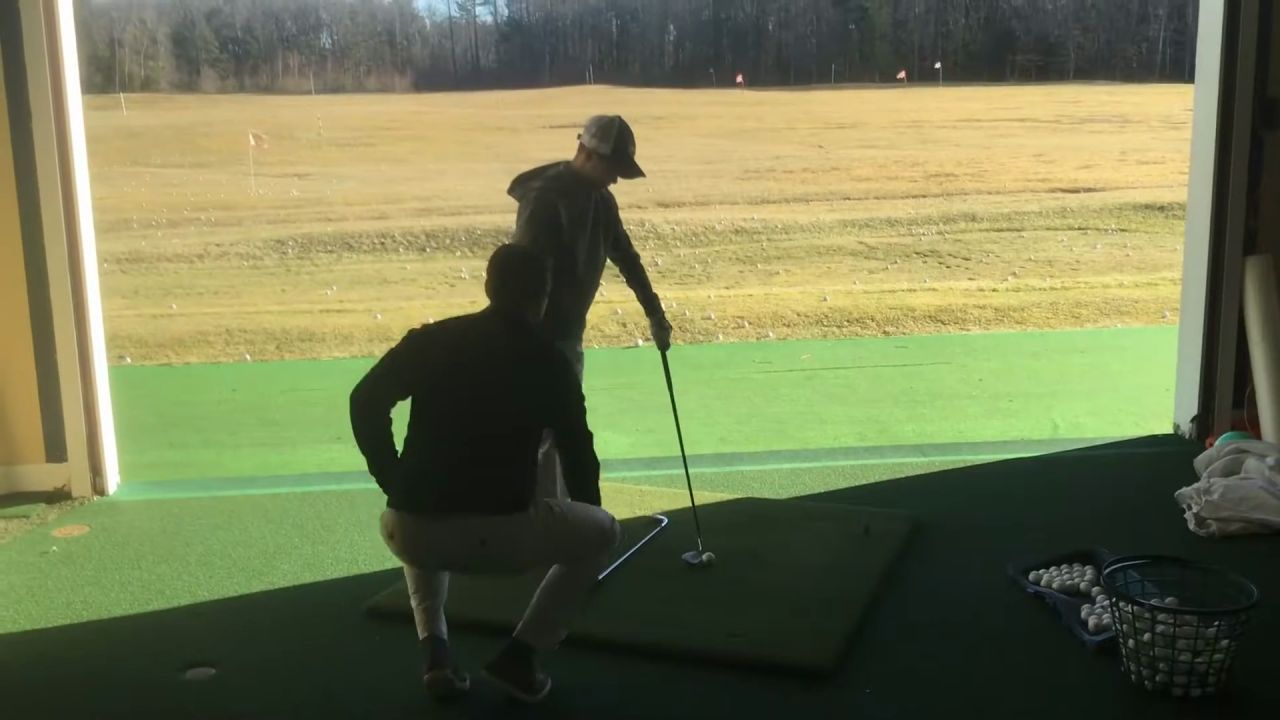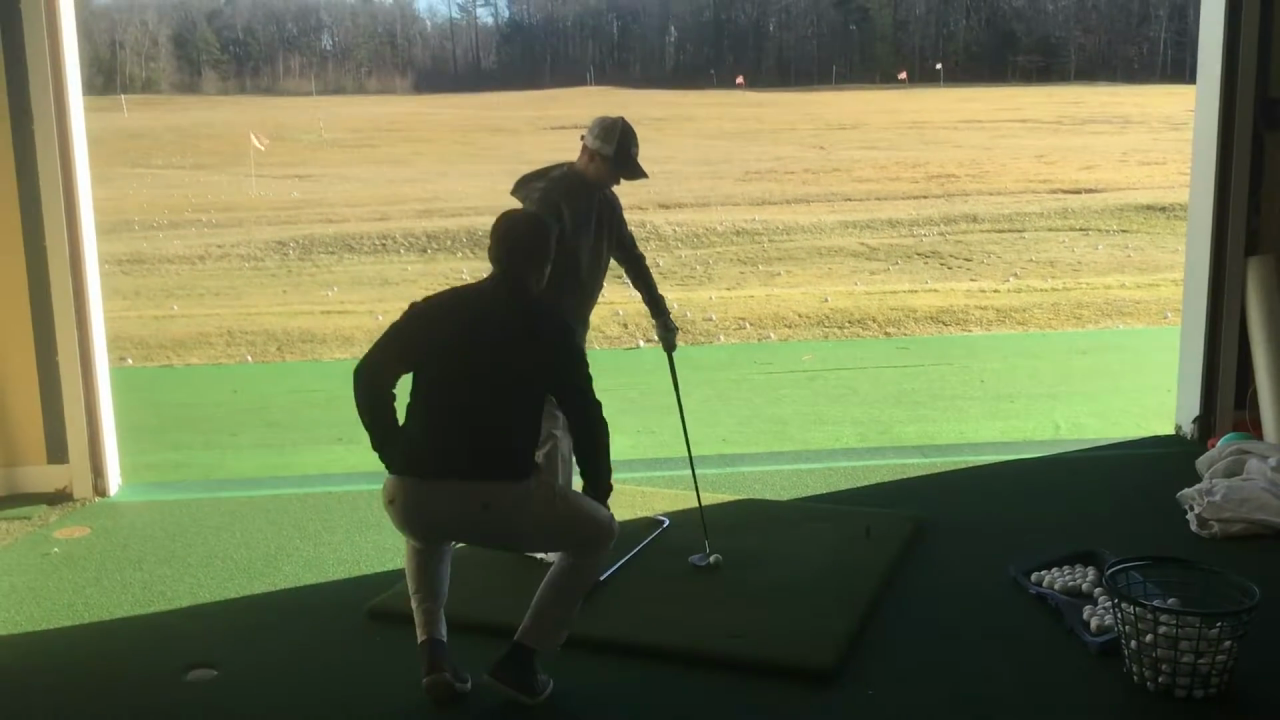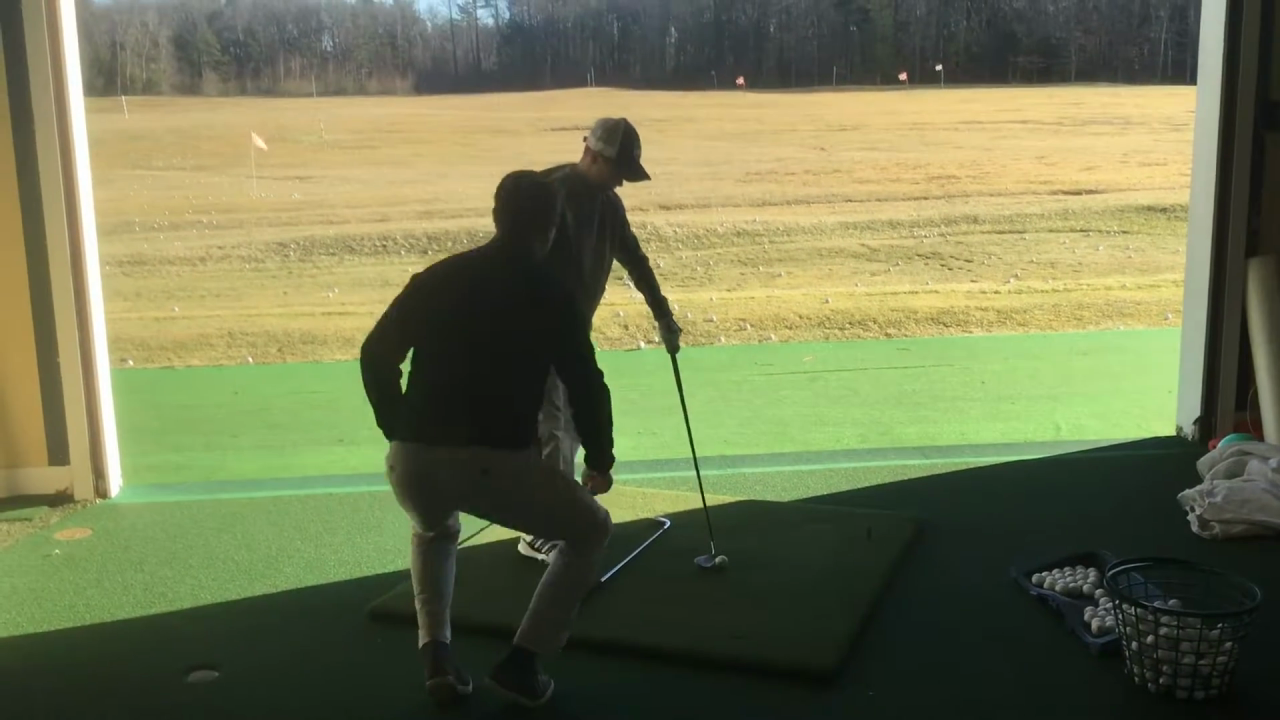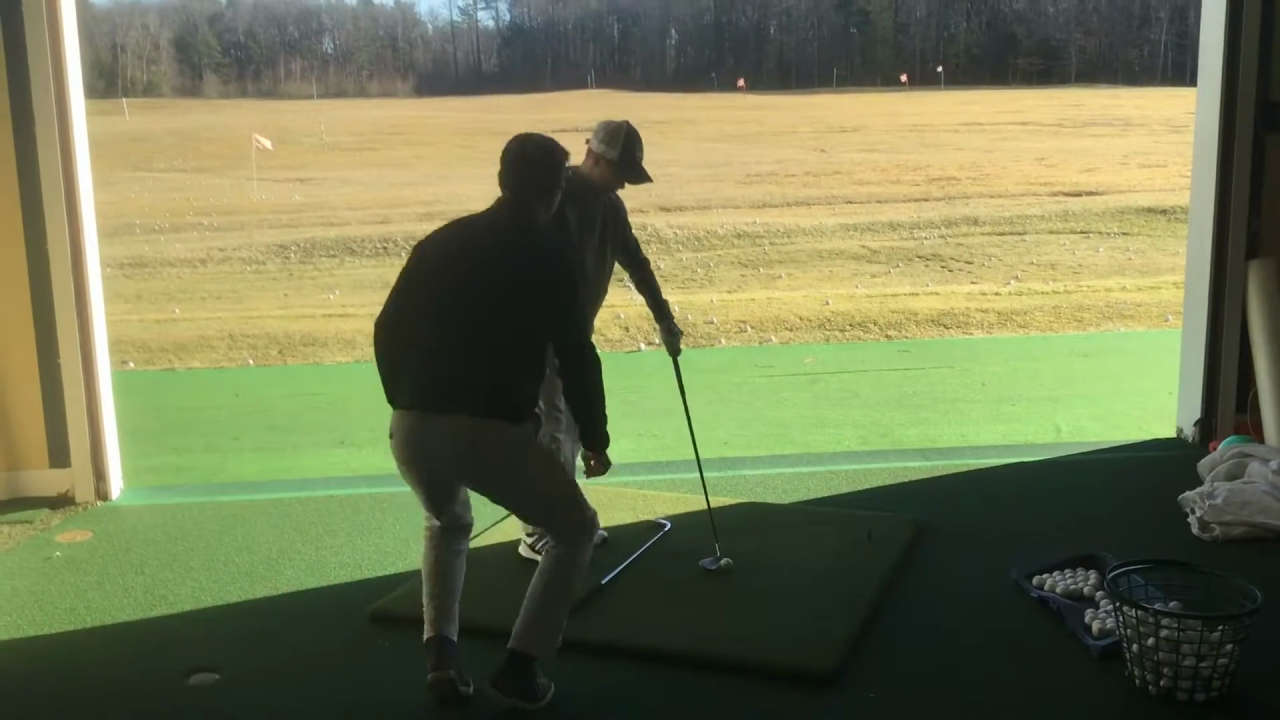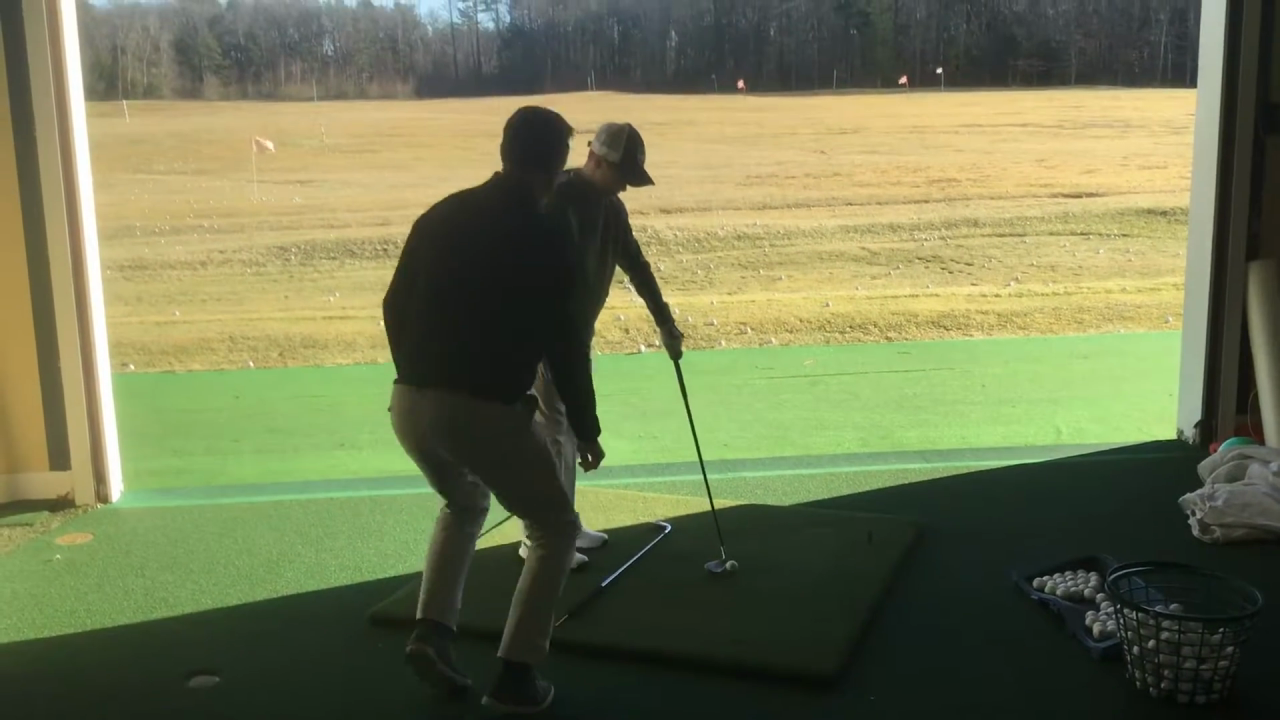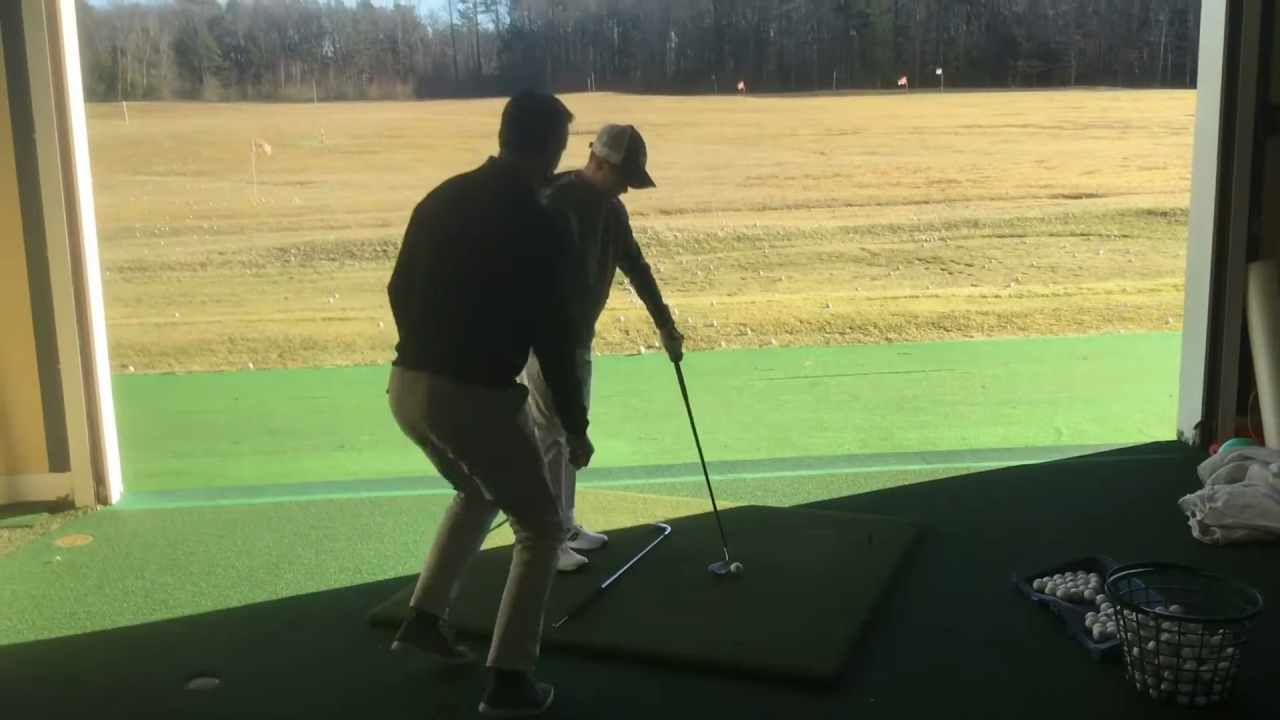
dt=0.1s
person 1, frame 1
left shoulder: (430, 339)
right shoulder: (548, 361)
left elbow: (365, 403)
right elbow: (575, 445)
left wrist: (395, 486)
right wrist: (585, 506)
left hip: (409, 527)
right hip: (498, 527)
right knee: (599, 531)
left ankle: (435, 653)
right ankle: (519, 656)
person 1, frame 2
left shoulder: (433, 310)
right shoulder: (552, 329)
left elbow: (369, 378)
right elbow: (585, 415)
left wrist: (396, 460)
right wrist: (598, 487)
left hip: (411, 497)
right hip: (499, 497)
left knee: (425, 529)
right knee: (597, 531)
left ankle: (434, 654)
right ankle: (521, 658)
person 1, frame 3
left shoulder: (435, 277)
right shoulder: (550, 297)
left elbow: (376, 355)
right elbow: (586, 384)
left wrist: (398, 433)
right wrist: (600, 460)
left hip: (411, 459)
right hip: (497, 461)
left knee: (432, 531)
right knee: (590, 530)
left ankle: (438, 658)
right ankle: (522, 662)
person 1, frame 4
left shoulder: (438, 244)
right shoulder: (550, 266)
left elbow: (388, 330)
right elbow: (578, 361)
right wrist: (596, 441)
left hip: (413, 430)
right hip: (494, 434)
left knee: (448, 522)
right knee: (575, 529)
left ankle: (441, 651)
right ankle: (520, 666)
person 1, frame 5
left shoulder: (440, 215)
right shoulder: (542, 240)
left elbow: (396, 304)
right elbow: (562, 344)
right wrist: (586, 430)
left hip: (411, 403)
right hip: (485, 409)
left knee: (463, 506)
right knee: (556, 526)
left ankle: (431, 635)
person 1, frame 6
left shoulder: (440, 200)
right shoulder: (536, 226)
left elbow: (399, 288)
right elbow: (555, 333)
right wrist: (576, 425)
left hip: (408, 386)
right hip: (476, 396)
left knee: (478, 495)
right knee: (541, 527)
left ankle: (424, 620)
person 2, frame 1
left shoulder: (600, 199)
right shoulder: (545, 197)
left elbow: (625, 254)
left wrist: (654, 311)
left hip: (568, 328)
right hip: (537, 329)
person 2, frame 2
left shoulder: (604, 199)
right shoulder: (548, 197)
left elbow: (631, 257)
left wrist: (660, 310)
left hip: (572, 327)
left knee: (570, 422)
right knee: (546, 425)
person 2, frame 3
left shoulder: (607, 202)
right shoulder: (553, 200)
left elbow: (633, 258)
left wrist: (663, 315)
left knee: (571, 427)
right knee: (547, 429)
right ankle: (538, 532)
person 2, frame 4
left shoulder: (609, 204)
right shoulder: (554, 201)
left elbow: (634, 261)
left wrist: (664, 317)
left knee: (573, 429)
right knee: (548, 431)
right ankle: (537, 533)
person 2, frame 5
left shoulder: (610, 207)
right shoulder: (555, 204)
left elbow: (635, 264)
left wrist: (664, 320)
left hip: (577, 335)
left knee: (574, 432)
right knee: (551, 434)
right ankle: (539, 536)
person 2, frame 6
left shoulder: (611, 209)
right shoulder: (555, 205)
left elbow: (635, 266)
left wrist: (664, 322)
left hip: (578, 337)
left knee: (574, 434)
right knee: (550, 436)
left ankle: (562, 523)
